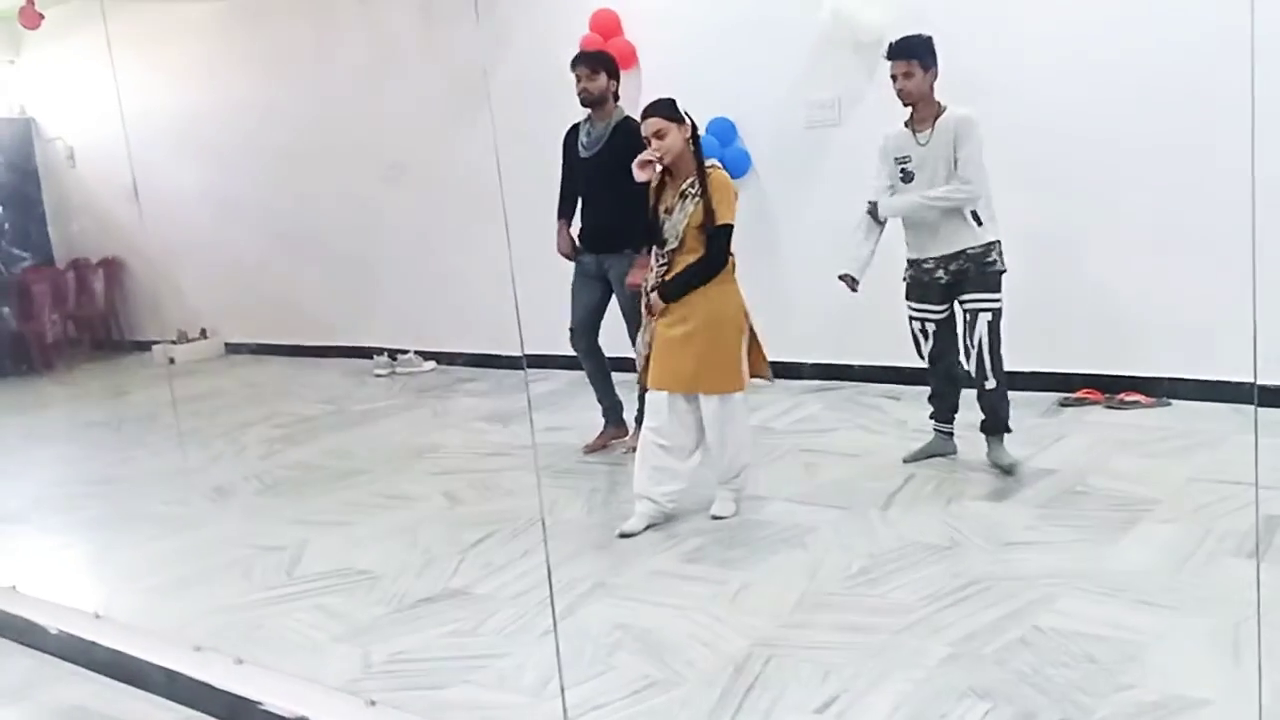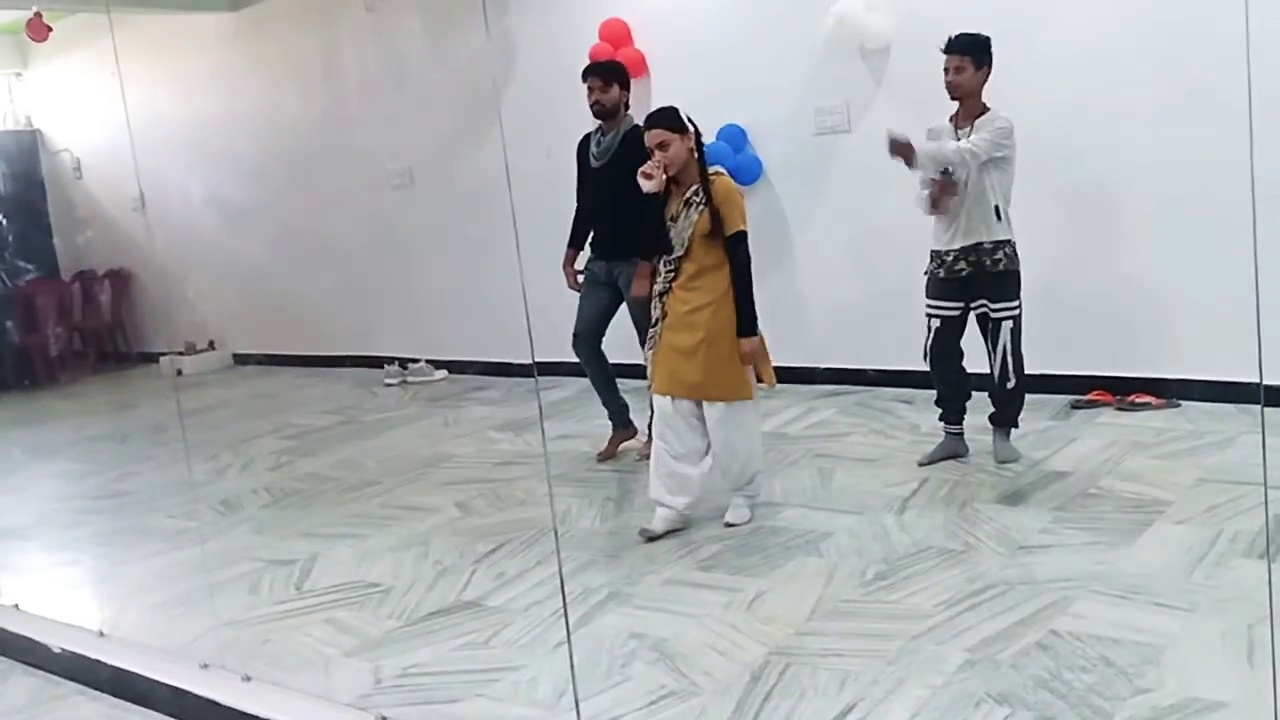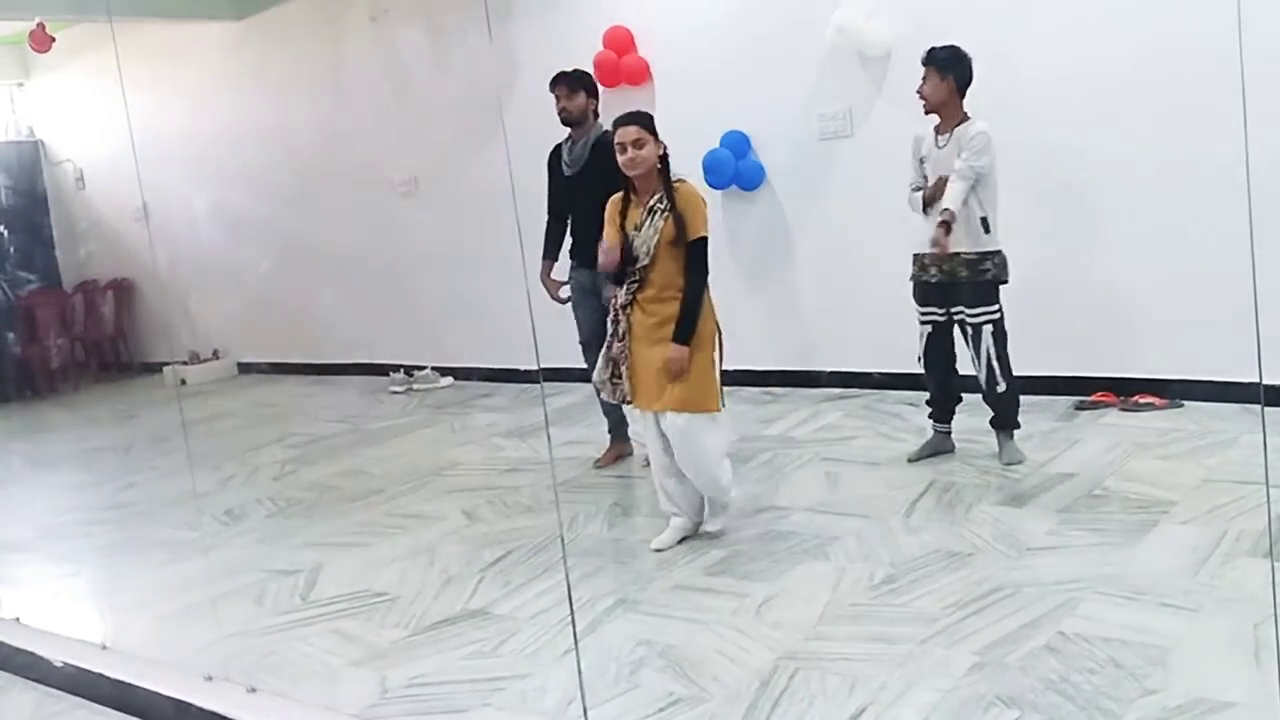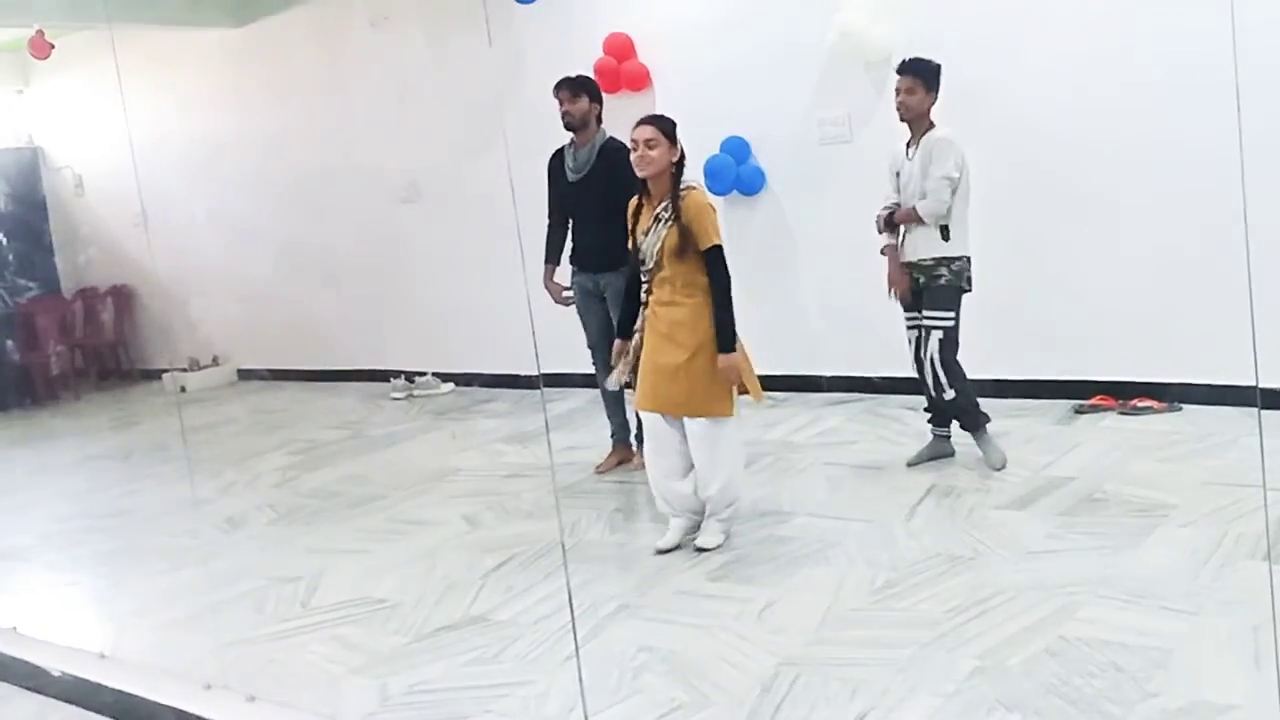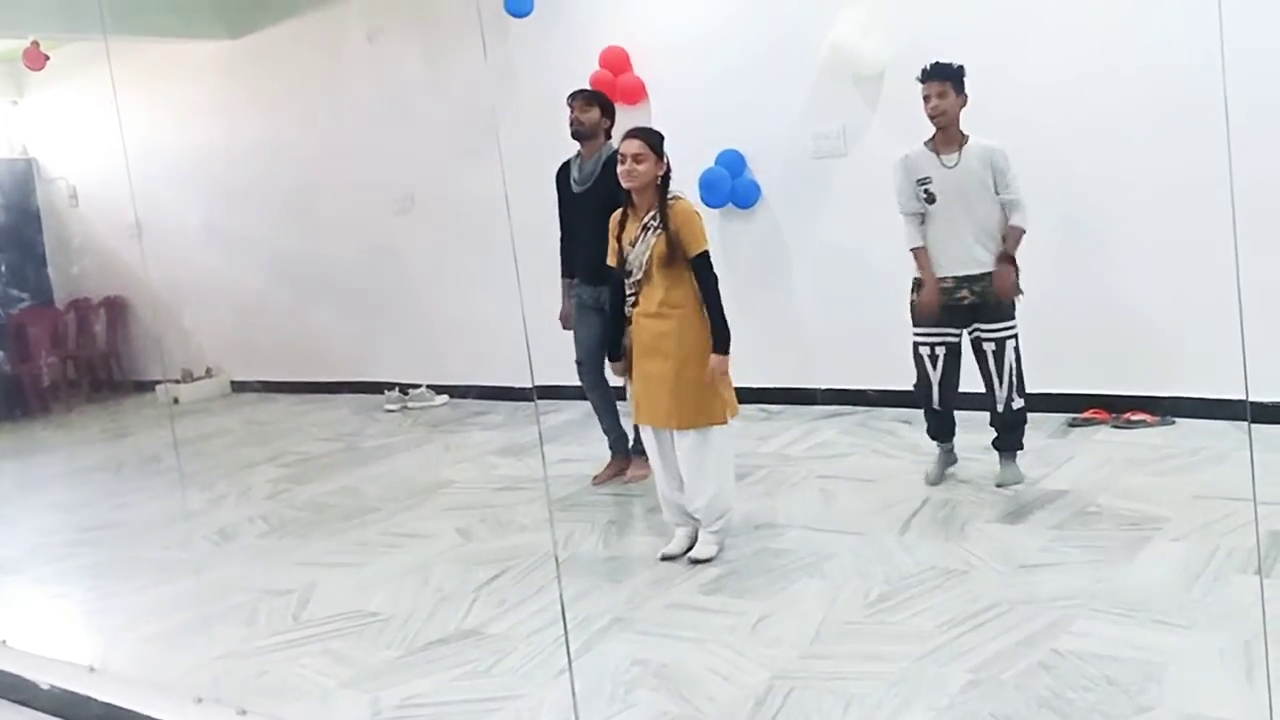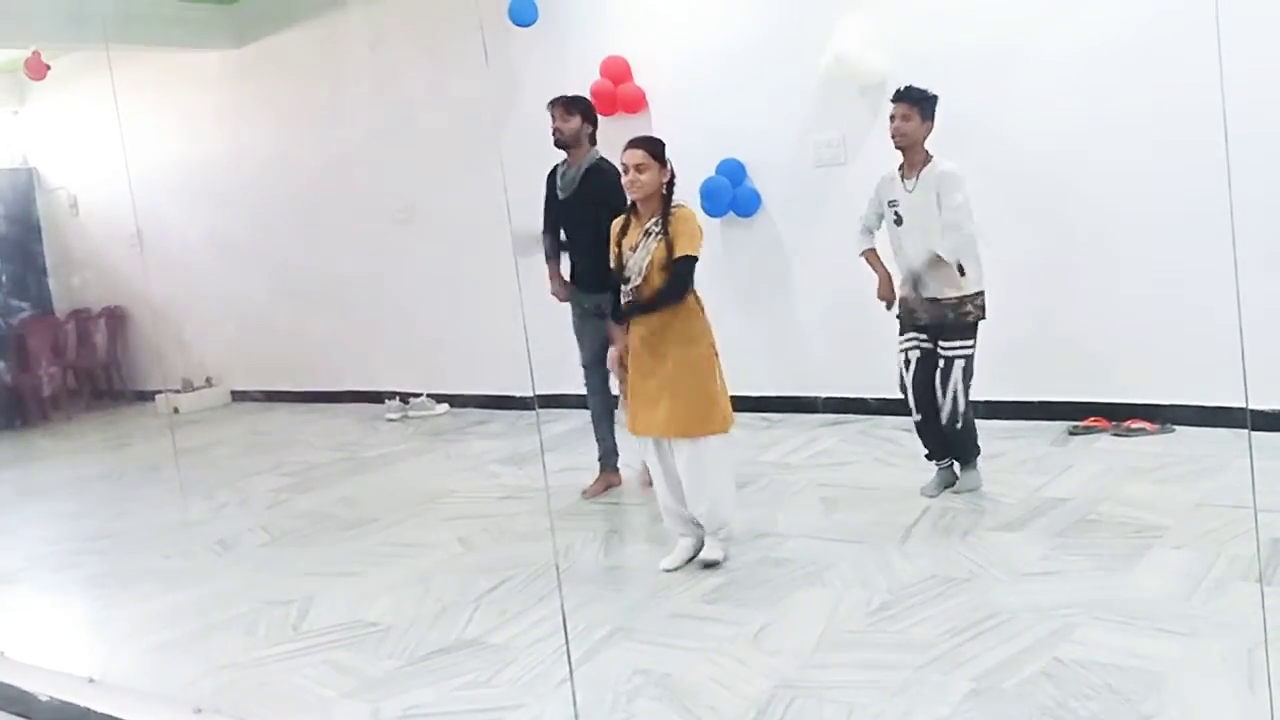
dt=0.7s
person 1, frame 1
left shoulder: (715, 181)
right shoulder: (658, 185)
left elbow: (716, 256)
left wrist: (666, 295)
right wrist: (639, 187)
left hip: (711, 309)
right hip: (671, 310)
left knee: (720, 405)
right knee: (664, 411)
left ankle: (729, 486)
right ankle: (653, 500)
person 1, frame 2
left shoulder: (720, 189)
right shoulder: (665, 192)
left elbow: (741, 261)
left wrist: (748, 328)
right wrist: (649, 197)
left hip: (717, 317)
right hip: (675, 318)
left knee: (727, 413)
right knee: (671, 414)
left ankle: (743, 494)
right ankle: (671, 505)
person 1, frame 3
left shoulder: (684, 197)
right shoulder: (617, 207)
left elbow: (698, 271)
right elbow: (619, 271)
left wrist: (683, 337)
right wrist: (610, 262)
left hip: (685, 327)
right hip: (641, 329)
left knee: (687, 425)
right knee: (656, 430)
left ankle: (717, 497)
right ankle: (682, 513)
person 1, frame 4
left shoulder: (693, 204)
right shoulder: (637, 207)
left elbow: (719, 276)
left wrist: (728, 344)
right wrist: (624, 332)
left hip: (697, 330)
right hip: (657, 331)
left knee: (707, 427)
right knee: (659, 429)
left ankle: (717, 516)
right ankle: (682, 514)
person 1, frame 5
left shoulder: (680, 213)
right shoulder: (619, 221)
left elbow: (707, 282)
right elbow: (619, 290)
left wrist: (720, 346)
right wrist: (616, 350)
left hip: (685, 339)
right hip: (644, 343)
left knee: (697, 435)
right knee: (659, 438)
left ankle: (711, 527)
right ankle: (682, 524)
person 1, frame 6
left shoulder: (680, 220)
right shoulder: (620, 228)
left elbow: (677, 287)
left wrist: (621, 318)
right wrist: (619, 338)
left hip: (683, 347)
right hip: (643, 351)
left knee: (696, 444)
right knee: (658, 447)
left ankle: (715, 534)
right ankle: (686, 535)
person 2, frame 1
left shoulder: (961, 124)
right shoulder: (892, 144)
left elbow: (967, 189)
right elbow: (877, 207)
left wrist: (896, 205)
right wrist: (857, 266)
left hip: (975, 255)
right hip: (924, 263)
left knee: (982, 352)
right knee: (937, 355)
left ankle: (996, 438)
right ankle: (942, 434)
person 2, frame 2
left shoulder: (999, 126)
right shoulder: (936, 134)
left elbow: (963, 154)
right elbow: (932, 172)
left wrist: (913, 152)
right wrist: (934, 189)
left hip: (992, 255)
right hip: (946, 258)
left knee: (1004, 350)
right knee: (940, 350)
left ankle: (1003, 432)
right ankle: (953, 434)
person 2, frame 3
left shoulder: (977, 135)
right shoulder: (921, 142)
left elbow: (959, 187)
left wrist: (943, 229)
right wrist: (932, 194)
left hip: (974, 260)
right hip: (930, 263)
left knee: (988, 350)
right knee: (934, 352)
left ankle: (1005, 434)
right ankle: (941, 432)
person 2, frame 4
left shoulder: (943, 143)
right shoulder: (900, 154)
left elbow: (935, 205)
right elbow: (893, 209)
left wrist: (891, 220)
right wrist: (894, 263)
left hip: (944, 265)
right hip: (912, 269)
left knee: (938, 356)
right knee: (923, 359)
left ankle: (979, 431)
right ankle: (941, 435)
person 2, frame 5
left shoulder: (990, 155)
right shoulder: (911, 163)
left elbow: (1015, 212)
right elbow: (914, 228)
left wrist: (1007, 262)
right wrist: (926, 282)
left hip: (988, 282)
right hip: (937, 285)
left knee: (1004, 373)
right knee: (932, 378)
left ankle: (1008, 455)
right ankle: (945, 449)
person 2, frame 6
left shoulder: (945, 176)
right shoulder: (887, 184)
left elbow: (956, 237)
right elbow: (865, 231)
left wrist: (919, 276)
right wrist: (883, 276)
left hip: (957, 300)
right hip: (914, 302)
left knee: (951, 391)
right knee: (916, 391)
left ankle: (969, 462)
right ankle: (943, 466)
person 3, frame 1
left shoulder: (631, 133)
right shoulder: (573, 136)
left elbow: (646, 198)
left wrist: (642, 259)
right wrist: (562, 228)
left hip: (626, 254)
right hip: (588, 255)
left knee: (641, 340)
right knee: (581, 336)
left ankle: (644, 423)
right ankle: (614, 421)
person 3, frame 2
left shoulder: (640, 143)
right shoulder: (586, 146)
left elbow: (654, 211)
left wrist: (645, 270)
right wrist: (570, 257)
left hip: (636, 263)
right hip: (599, 263)
right knee: (584, 341)
right ankle: (621, 422)
person 3, frame 3
left shoulder: (611, 149)
right shoulder: (557, 156)
right wrist: (547, 269)
right hip: (582, 271)
right knee: (594, 353)
right ankle: (619, 438)
person 3, frame 4
left shoulder: (616, 154)
right shoulder: (558, 161)
left elbow: (634, 215)
right elbow: (557, 220)
right wrist: (549, 274)
left hip: (620, 272)
right hip: (584, 276)
right knee: (602, 359)
left ankle: (645, 440)
right ankle: (621, 443)
person 3, frame 5
left shoulder: (619, 167)
right shoulder: (566, 173)
right elbow: (568, 236)
right wrist: (566, 294)
right hip: (585, 289)
right knee: (588, 370)
left ankle: (641, 453)
right ankle: (619, 452)
person 3, frame 6
left shoulder: (603, 174)
right shoulder: (556, 177)
left elbow: (611, 236)
right elbow: (551, 228)
left wrist: (556, 250)
right wrist: (554, 273)
left hip: (616, 291)
right hip: (583, 293)
right knee: (595, 379)
right ankle: (608, 468)
